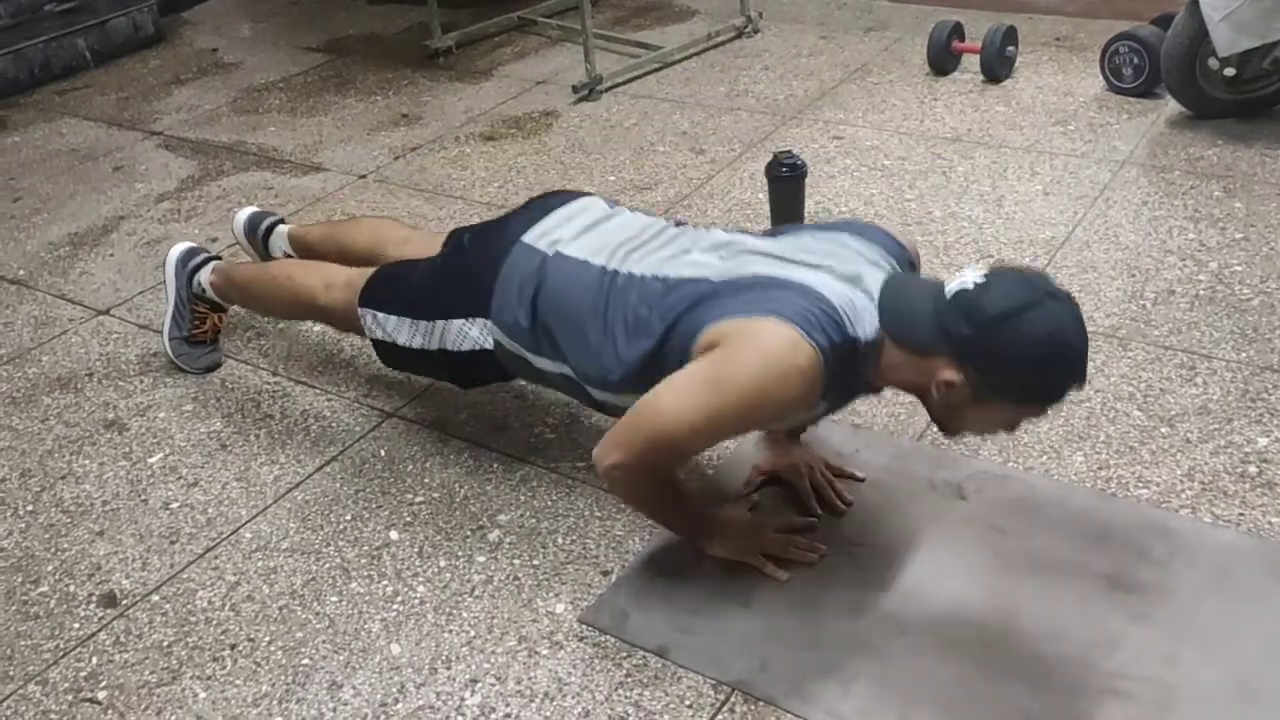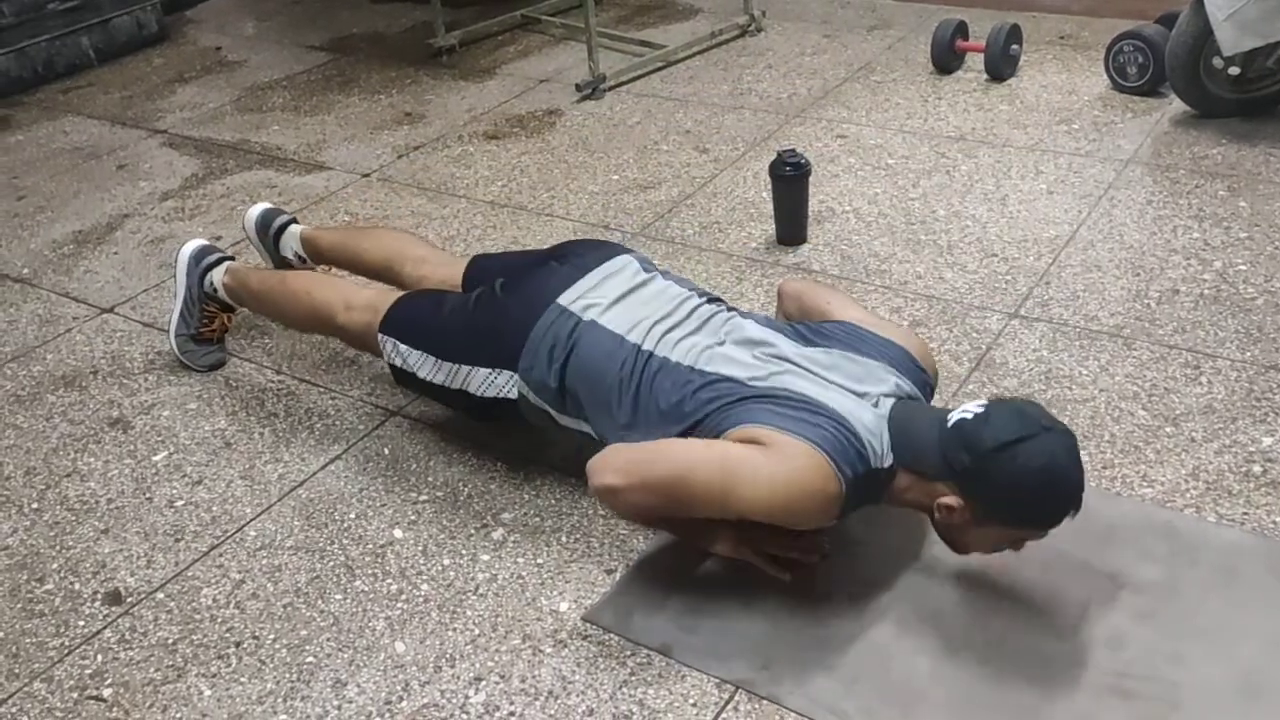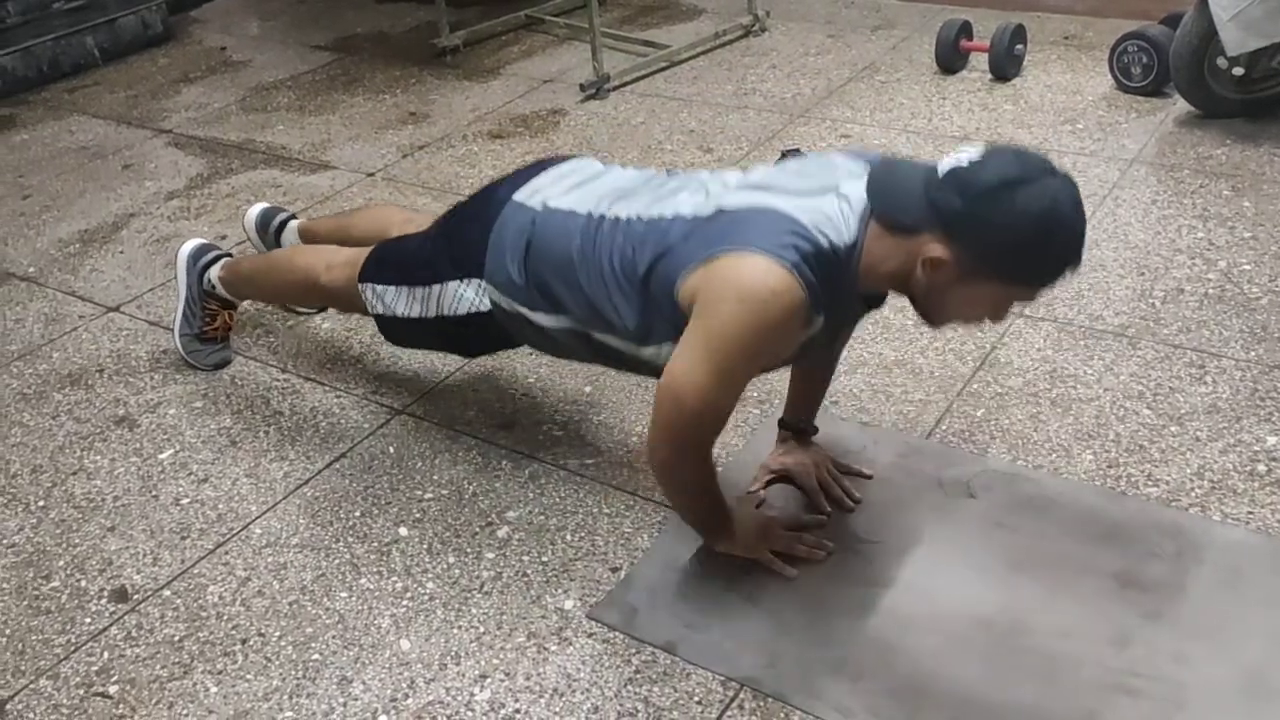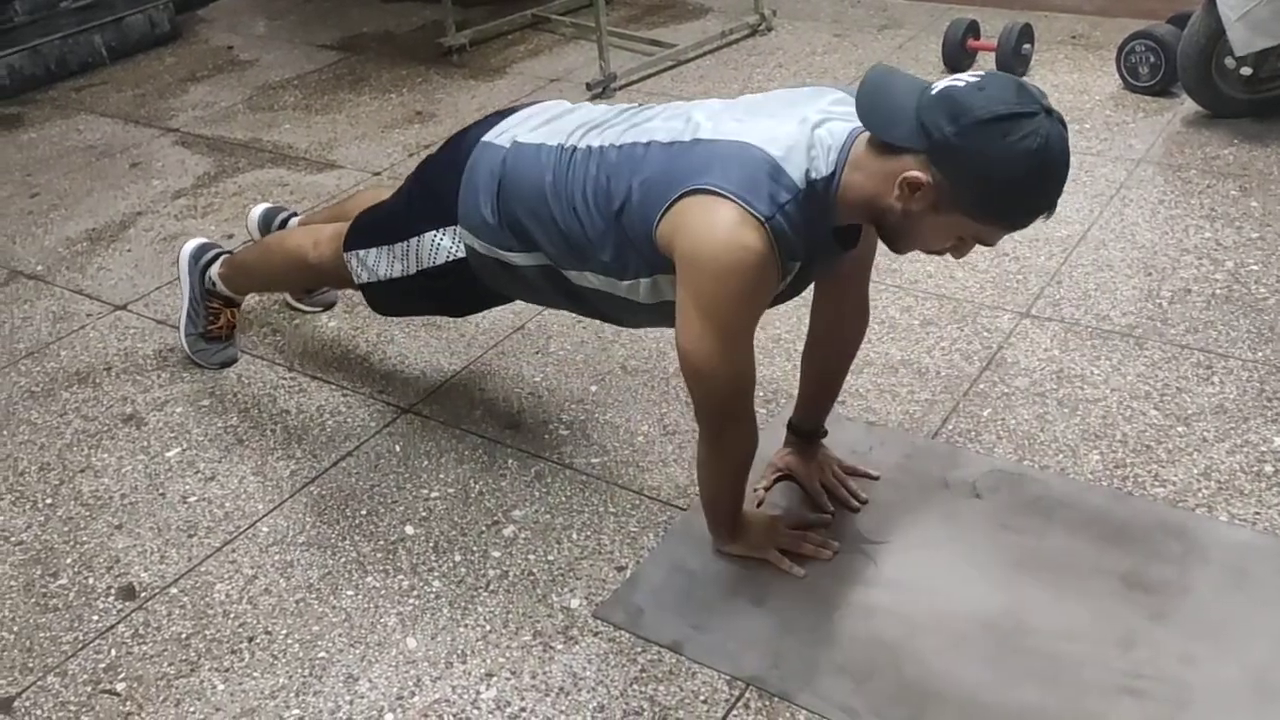
dt=0.5s
person 1, frame 1
left shoulder: (893, 263)
right shoulder: (789, 368)
right elbow: (621, 456)
left wrist: (785, 439)
right wrist: (712, 531)
left hip: (587, 231)
right hip: (521, 298)
left knee: (419, 254)
right knee: (353, 298)
left ankle: (279, 231)
right ankle: (207, 277)
person 1, frame 2
left shoulder: (907, 364)
right shoulder: (808, 484)
left elbow: (796, 290)
right elbow: (612, 474)
right wrist: (720, 533)
left hip: (614, 282)
right hip: (550, 348)
left knee: (437, 274)
right knee: (370, 317)
left ankle: (292, 235)
right ankle: (221, 276)
person 1, frame 3
left shoulder: (889, 198)
right shoulder: (765, 288)
right elbow: (670, 450)
left wrist: (799, 435)
right wrist: (725, 531)
left hip: (579, 198)
right hip: (513, 258)
left knee: (417, 238)
right knee: (356, 283)
left ankle: (289, 228)
right ankle: (216, 274)
person 1, frame 4
left shoulder: (869, 138)
right shoulder: (736, 233)
left elbow: (843, 303)
right elbow: (723, 415)
left wrist: (807, 443)
right wrist: (730, 529)
left hip: (556, 142)
right hip: (490, 196)
left knee: (383, 226)
right knee: (342, 256)
left ankle: (289, 220)
right ankle: (217, 273)
